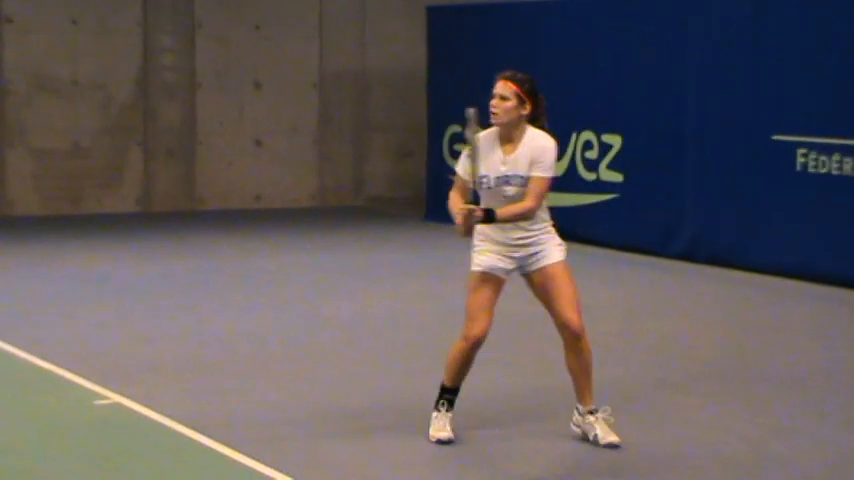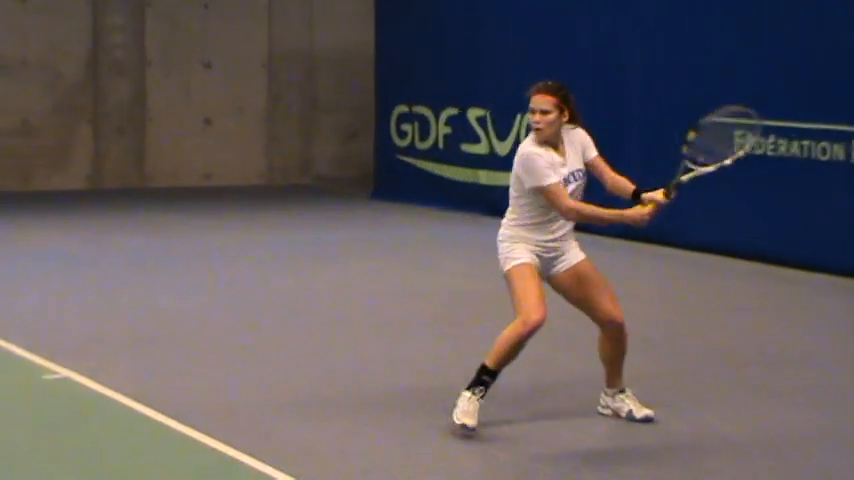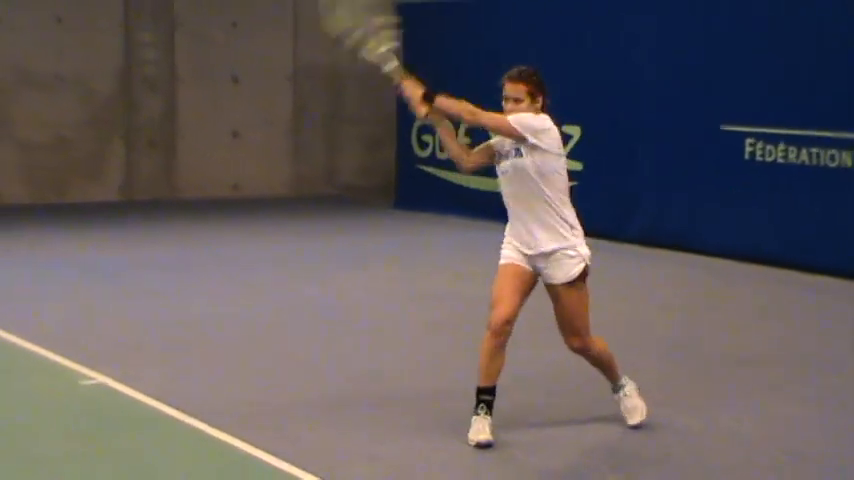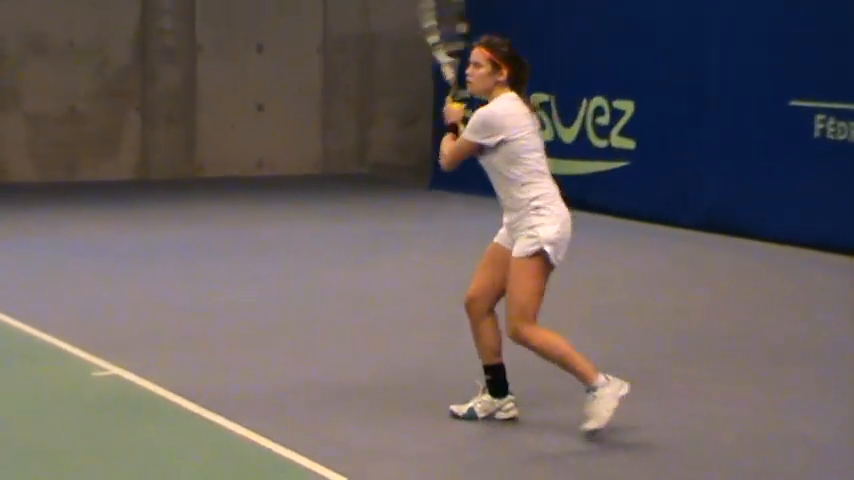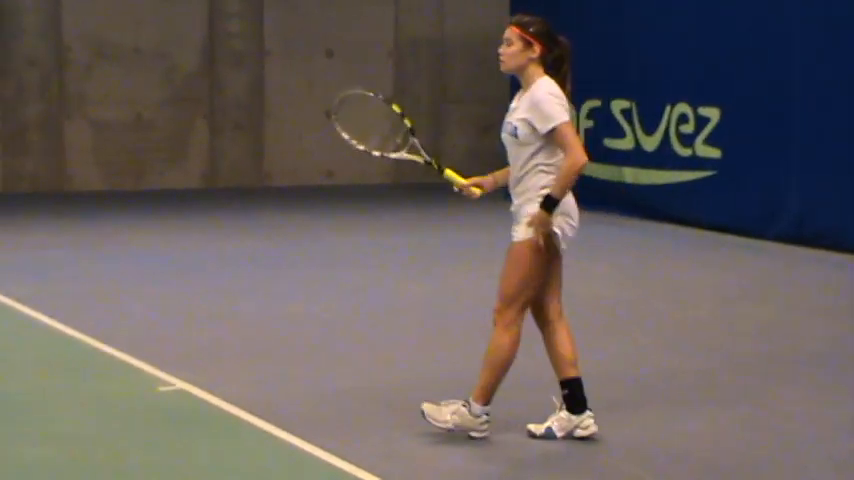
dt=0.5s
person 1, frame 1
left shoulder: (543, 144)
right shoulder: (479, 143)
left elbow: (532, 205)
right elbow: (457, 194)
left wrist: (489, 214)
right wrist: (462, 217)
left hip: (540, 245)
right hip: (493, 246)
left knee: (573, 327)
right knee: (474, 334)
left ankle: (588, 414)
right ankle: (443, 406)
person 1, frame 2
left shoulder: (577, 136)
right shoulder: (531, 154)
left elbow: (609, 177)
right elbow: (567, 209)
left wrist: (642, 196)
right wrist: (626, 217)
left hip: (561, 246)
right hip: (521, 244)
left knee: (613, 319)
right knee: (532, 318)
left ankle: (614, 394)
right ankle: (474, 392)
person 1, frame 3
left shoulder: (542, 127)
right shoulder: (503, 136)
left elbow: (480, 117)
right elbow: (465, 161)
left wrist: (431, 100)
right wrist: (434, 117)
left hip: (561, 246)
right hip: (519, 244)
left knee: (578, 340)
right knee: (499, 323)
left ankle: (621, 386)
right ankle: (482, 413)
person 1, frame 4
left shoulder: (493, 114)
right shoulder: (511, 108)
left elbow: (448, 161)
left wrist: (451, 126)
right wrist: (464, 124)
left hip: (540, 224)
right hip: (519, 223)
left knee: (521, 327)
right knee: (476, 302)
left ankle: (600, 385)
right ankle: (497, 395)
person 1, frame 5
left shoulder: (544, 95)
right shoulder: (527, 96)
left elbow: (576, 158)
left wrist: (547, 207)
right wrist: (489, 181)
left hip: (542, 219)
right hip: (536, 217)
left knee: (506, 314)
right knee: (549, 314)
